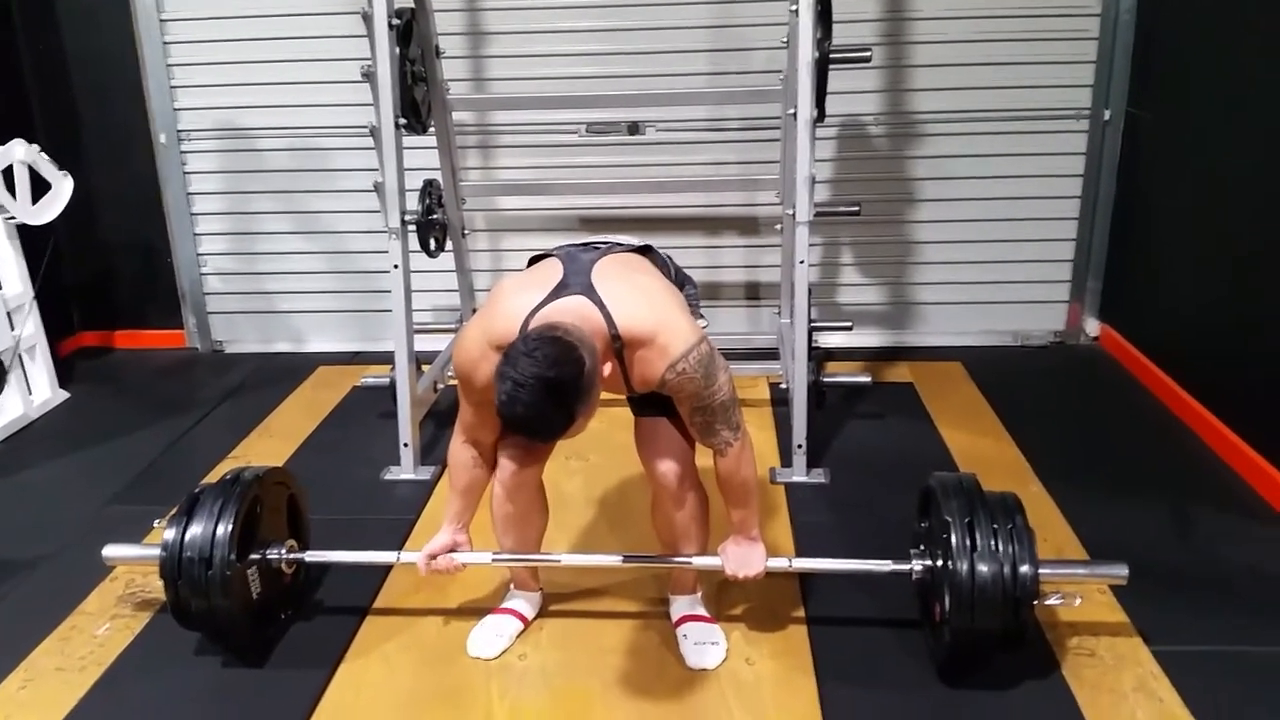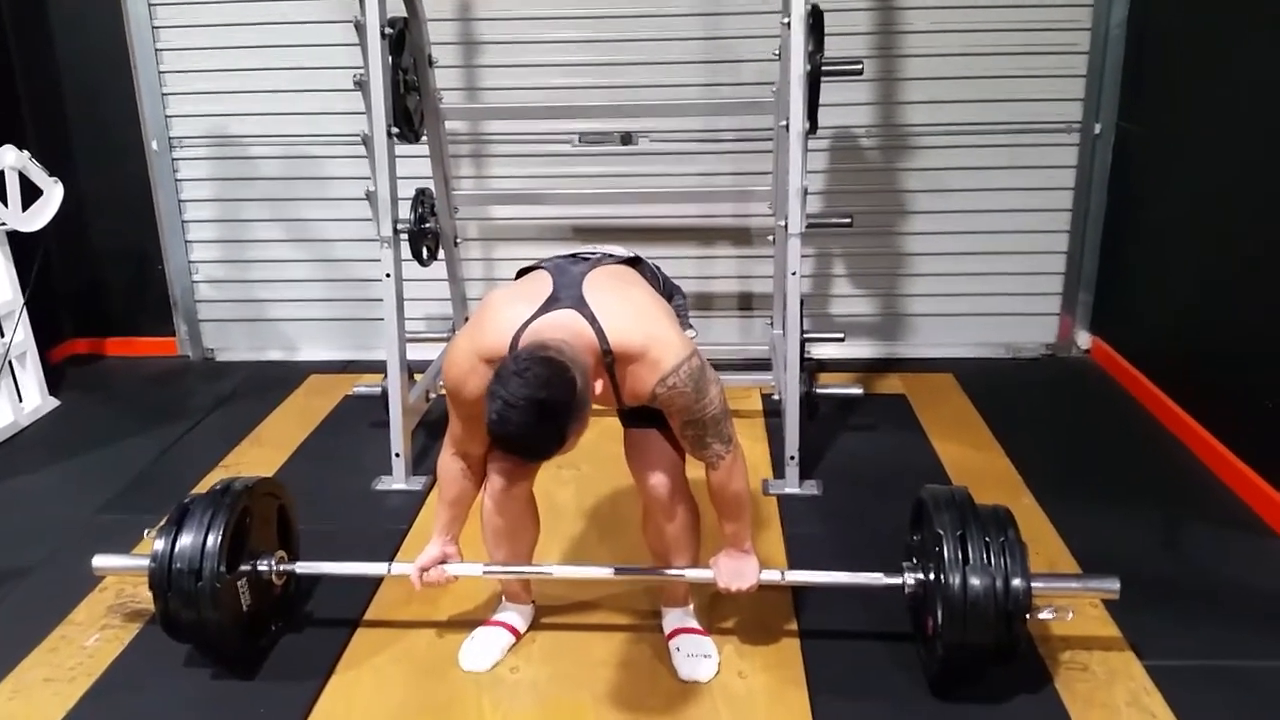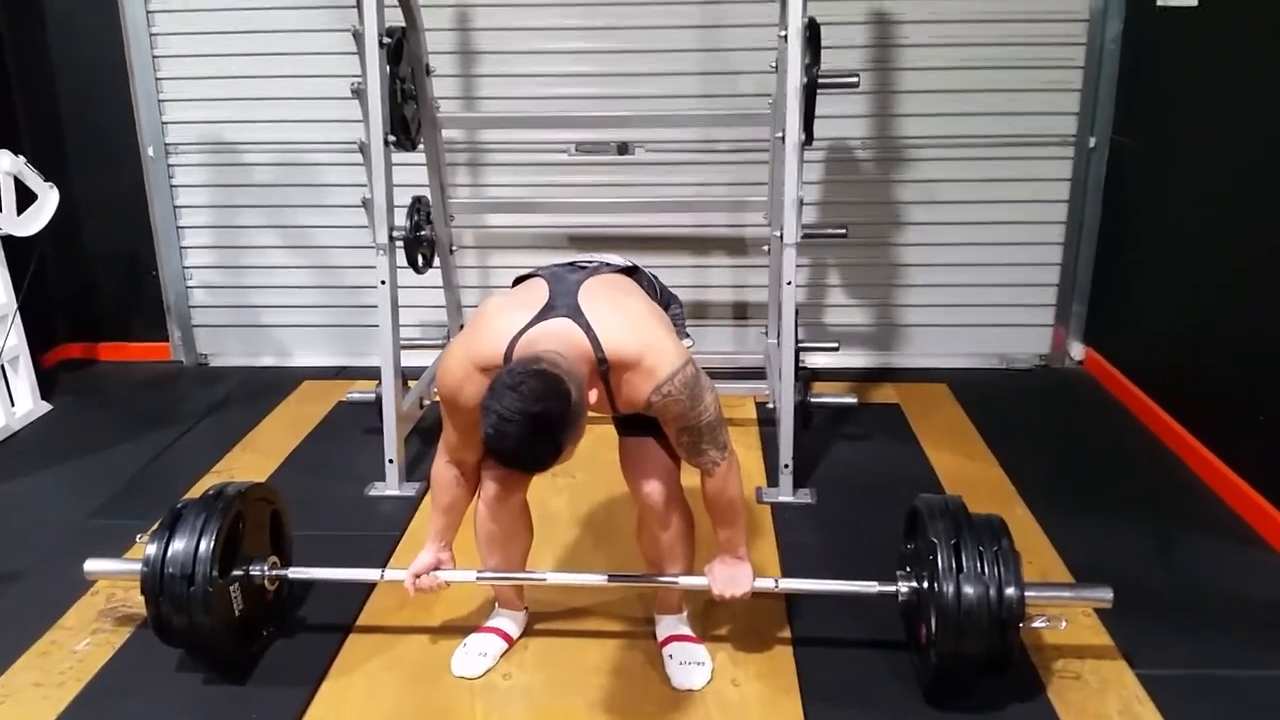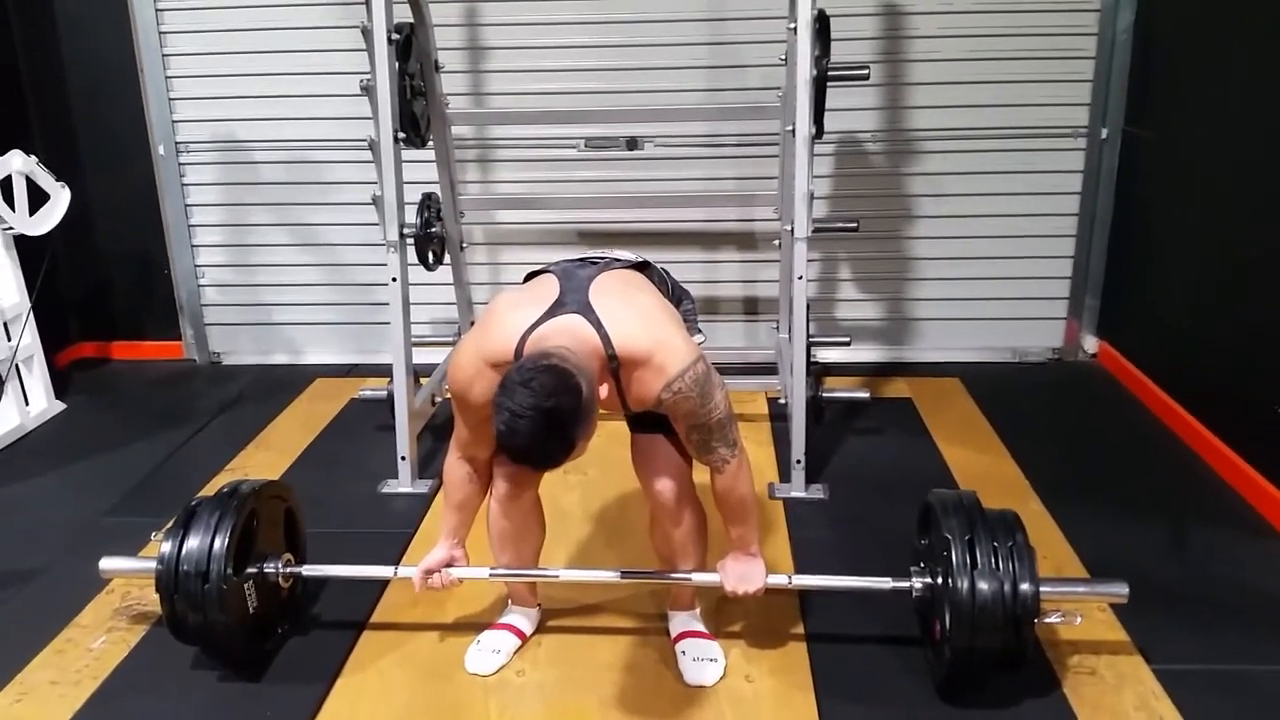
dt=0.3s
person 1, frame 1
left shoulder: (670, 347)
right shoulder: (483, 348)
left elbow: (729, 439)
right elbow: (473, 441)
left wrist: (746, 536)
right wrist: (455, 526)
left hip: (651, 329)
left knee: (673, 470)
right knee: (514, 463)
left ankle: (686, 596)
right ankle: (523, 591)
person 1, frame 2
left shoulder: (661, 360)
right shoulder: (473, 361)
left elbow: (720, 453)
right elbow: (464, 453)
left wrist: (738, 549)
right wrist: (444, 539)
left knee: (663, 483)
right knee: (503, 475)
left ankle: (678, 609)
right ankle: (515, 604)
person 1, frame 3
left shoulder: (656, 368)
right shoulder: (468, 368)
left elbow: (715, 459)
right elbow: (457, 460)
left wrist: (732, 555)
right wrist: (437, 545)
left knee: (658, 491)
right knee: (497, 483)
left ankle: (671, 616)
right ankle: (508, 611)
person 1, frame 4
left shoulder: (667, 366)
right shoulder: (479, 365)
left elbow: (725, 458)
right elbow: (469, 456)
left wrist: (744, 552)
right wrist: (450, 541)
left knee: (669, 487)
right knee: (509, 479)
left ankle: (685, 612)
right ankle: (521, 608)
